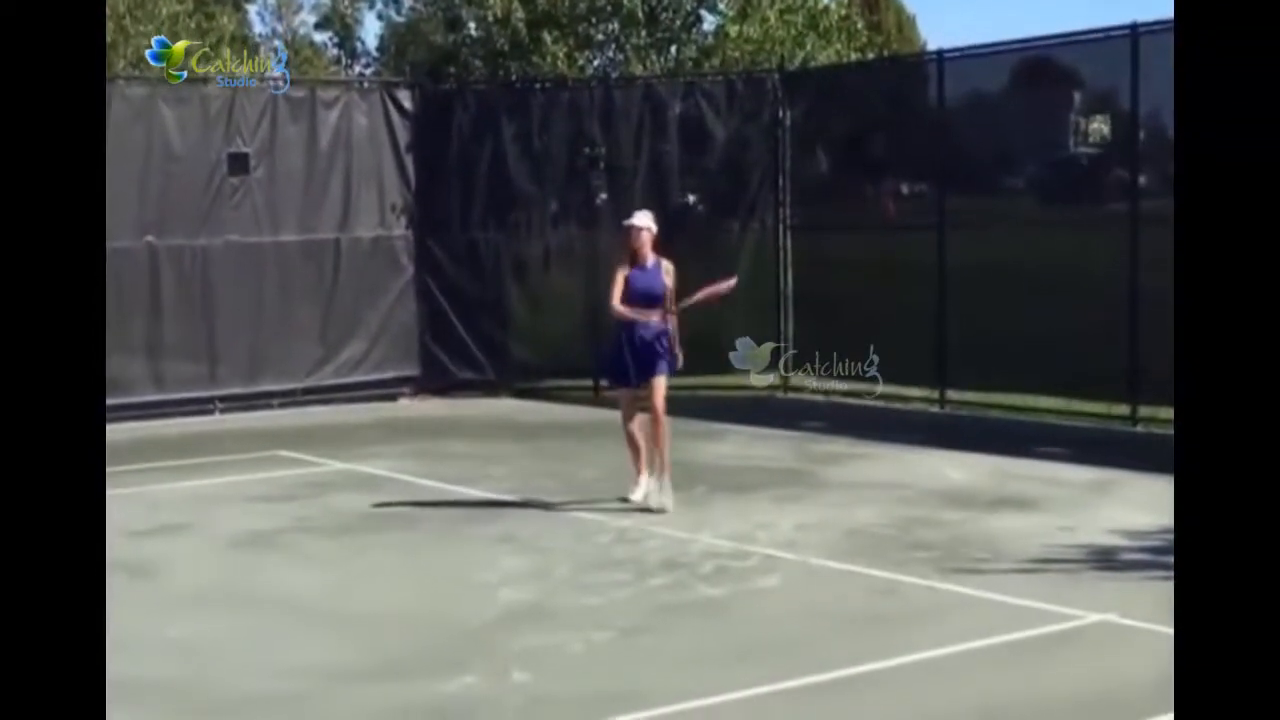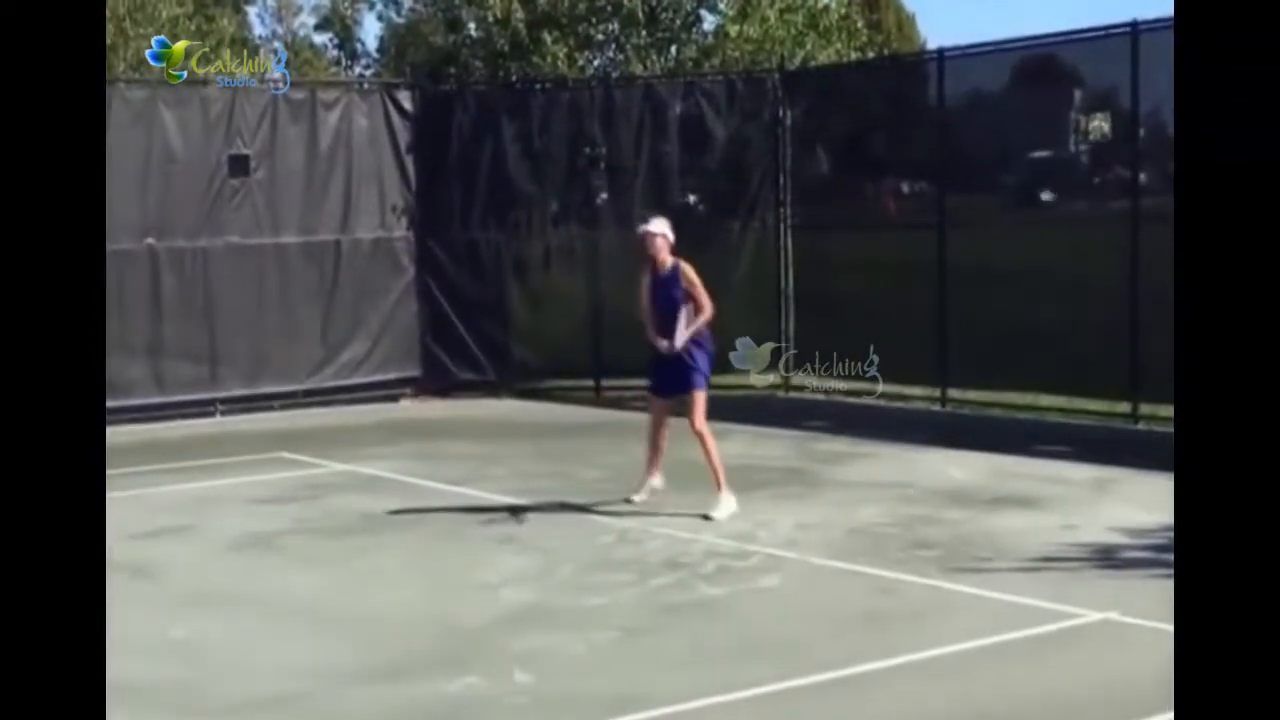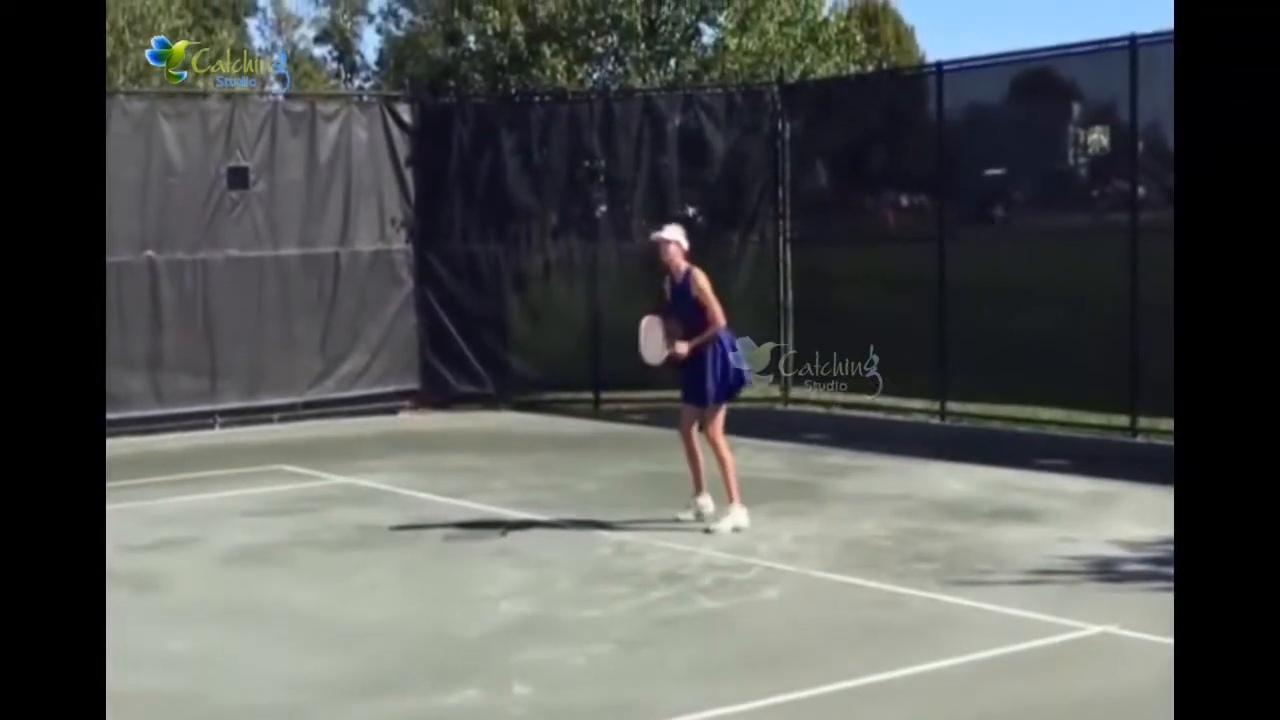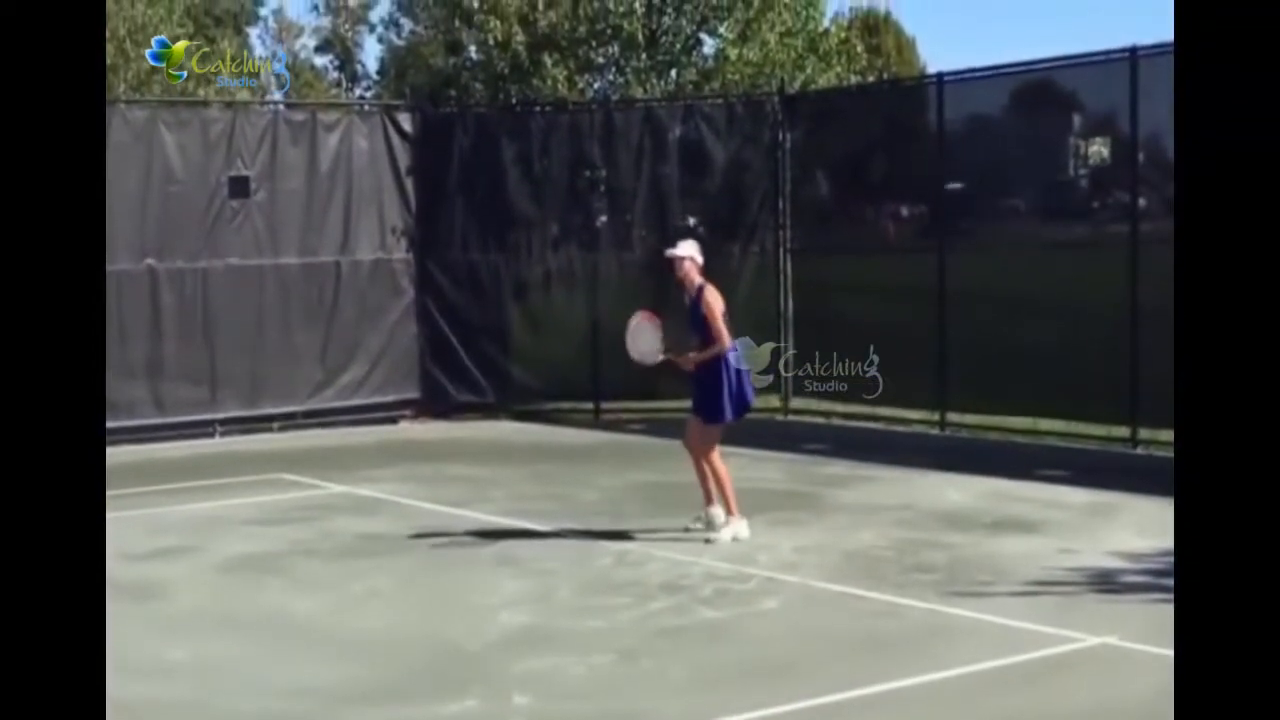
dt=0.3s
person 1, frame 1
left shoulder: (666, 267)
right shoulder: (623, 267)
left elbow: (670, 310)
right elbow: (614, 307)
left wrist: (675, 343)
right wrist: (644, 316)
left hip: (656, 343)
right hip: (628, 343)
left knee: (657, 409)
right knee: (629, 419)
left ankle: (662, 479)
right ankle: (643, 477)
person 1, frame 2
left shoulder: (684, 271)
right shoulder: (647, 276)
left elbow: (707, 310)
left wrist: (685, 337)
right wrist: (655, 338)
left hip: (692, 351)
right hip: (665, 353)
left knee: (697, 424)
right knee: (656, 422)
left ankle: (725, 495)
right ankle: (652, 477)
person 1, frame 3
left shoulder: (695, 277)
right shoulder: (669, 282)
left elbow: (719, 321)
left wrist: (691, 345)
right wrist: (677, 344)
left hip: (714, 354)
right hip: (694, 358)
left knee: (713, 434)
right knee: (686, 430)
left ankle: (736, 509)
right ankle: (701, 500)
person 1, frame 4
left shoulder: (708, 295)
right shoulder: (689, 296)
left elbow: (724, 343)
left wrist: (694, 358)
right wrist: (692, 358)
left hip: (724, 373)
right hip: (710, 374)
left knee: (709, 450)
right knee: (691, 441)
left ankle: (736, 521)
right ankle: (713, 509)
